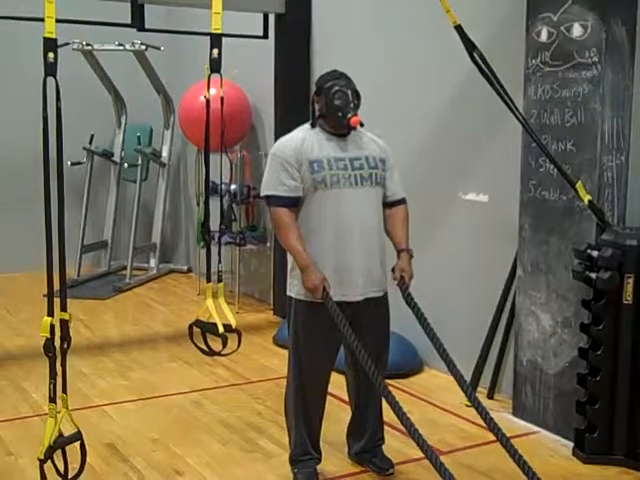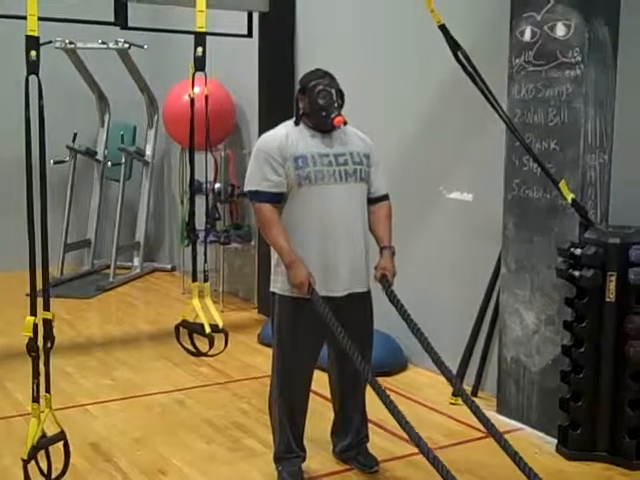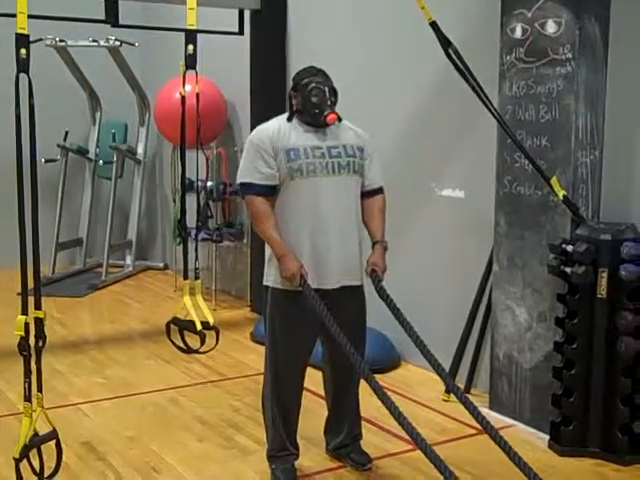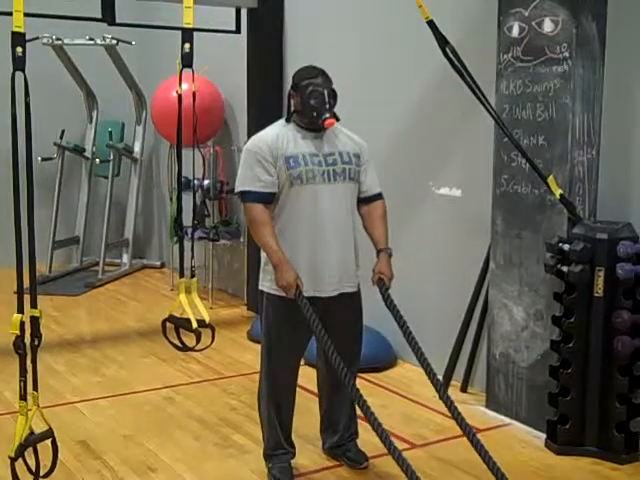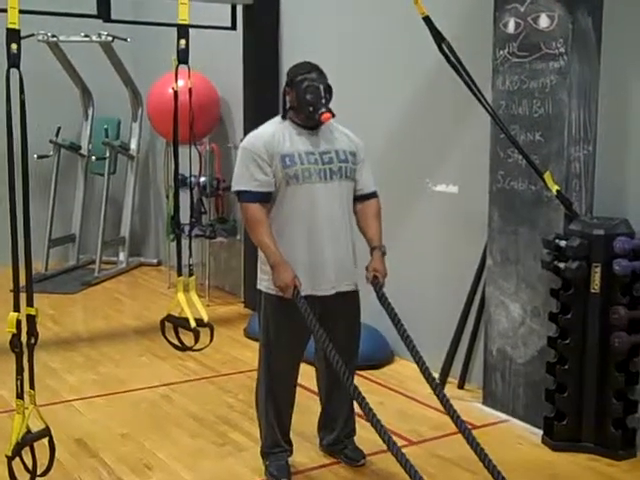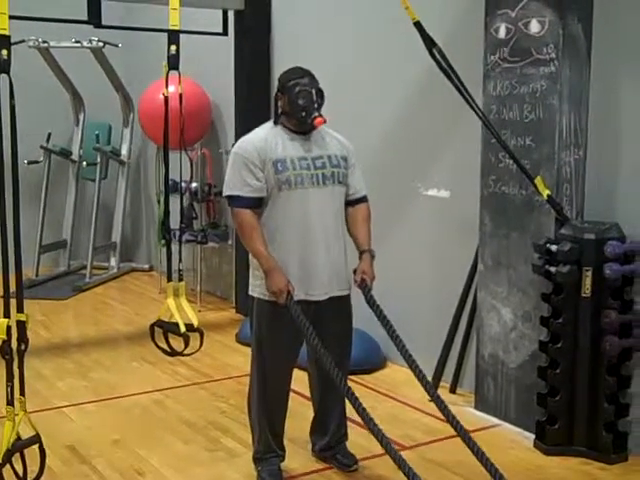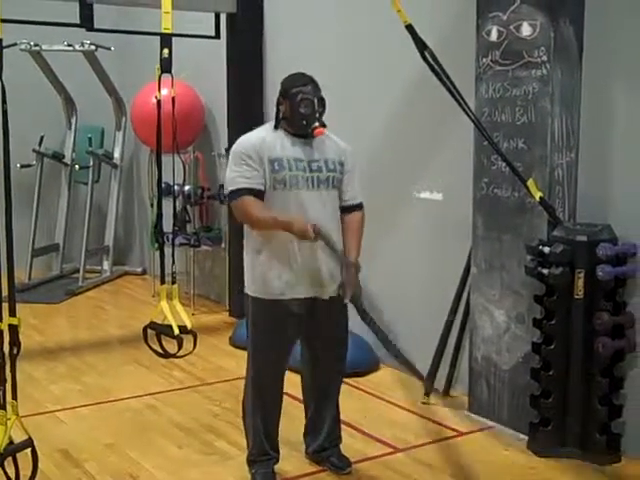
dt=0.7s
person 1, frame 1
left shoulder: (376, 147)
right shoulder: (292, 147)
left elbow: (394, 205)
right elbow: (281, 212)
left wrist: (403, 252)
right wrist: (307, 266)
left hip: (371, 285)
right hip: (317, 287)
left knee: (370, 371)
right knee: (309, 376)
left ankle: (366, 446)
person 1, frame 2
left shoulder: (360, 143)
right shoulder: (276, 143)
left elbow: (378, 201)
right elbow: (265, 207)
left wrist: (386, 250)
right wrist: (292, 263)
left hip: (354, 282)
right hip: (300, 285)
left knee: (353, 369)
right knee: (292, 373)
left ankle: (351, 443)
person 1, frame 3
left shoulder: (356, 138)
right shoulder: (269, 136)
left elbow: (372, 194)
right elbow: (257, 200)
left wrist: (379, 244)
right wrist: (284, 254)
left hip: (347, 275)
right hip: (293, 278)
left knee: (347, 364)
right knee: (286, 369)
left ankle: (344, 441)
person 1, frame 4
left shoulder: (353, 144)
right shoulder: (266, 144)
left elbow: (371, 201)
right elbow: (256, 208)
left wrist: (383, 252)
right wrist: (280, 265)
left hip: (343, 281)
right hip: (289, 283)
left knee: (342, 366)
right knee: (280, 371)
left ankle: (340, 439)
person 1, frame 5
left shoulder: (348, 141)
right shoulder: (262, 142)
left elbow: (366, 199)
right elbow: (253, 207)
left wrist: (376, 249)
right wrist: (278, 263)
left hip: (342, 279)
right hip: (287, 282)
left knee: (340, 364)
right knee: (279, 369)
left ankle: (338, 437)
person 1, frame 6
left shoulder: (340, 146)
right shoulder: (254, 147)
left elbow: (356, 203)
right elbow: (244, 213)
left wrist: (365, 252)
right wrist: (271, 269)
left hip: (334, 285)
right hip: (279, 286)
left knee: (334, 369)
right knee: (272, 375)
left ankle: (330, 442)
person 1, frame 7
left shoulder: (337, 150)
right shoulder: (253, 146)
left elbow: (352, 208)
right elbow: (243, 204)
left wrist: (351, 262)
right wrist: (289, 223)
left hip: (326, 285)
right hip: (272, 286)
left knee: (327, 368)
right knee: (266, 373)
left ankle: (323, 444)
